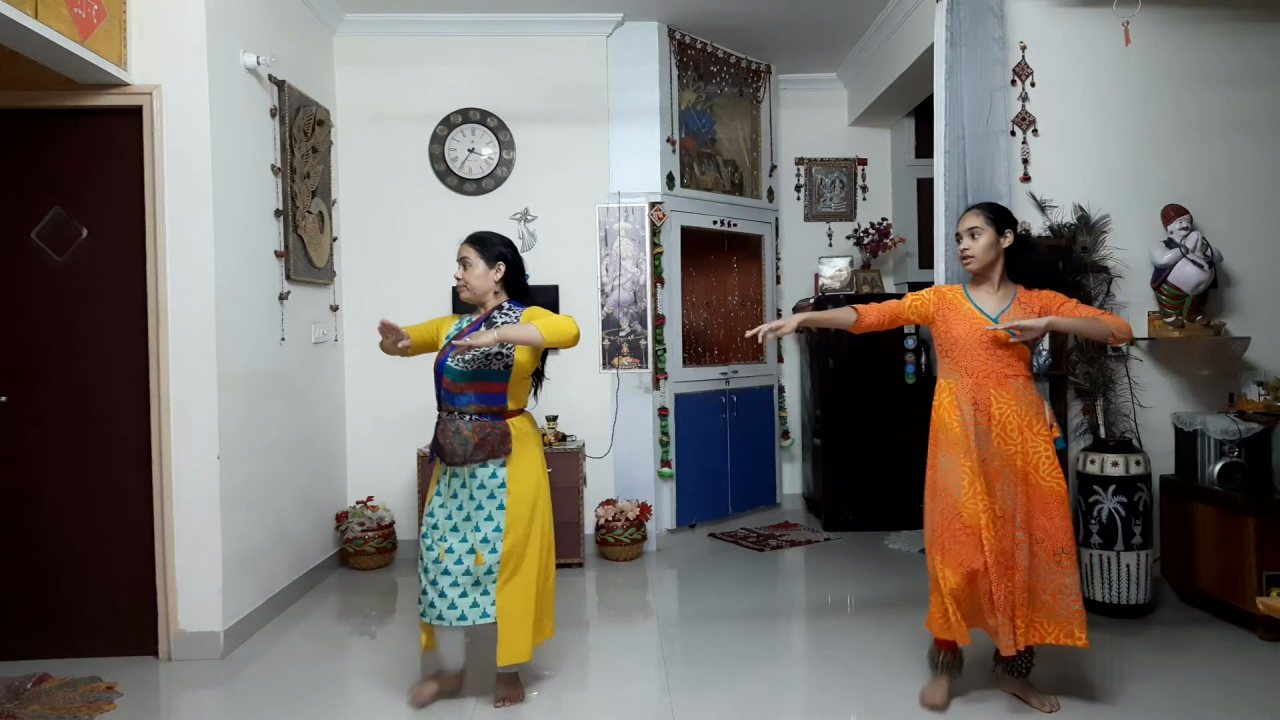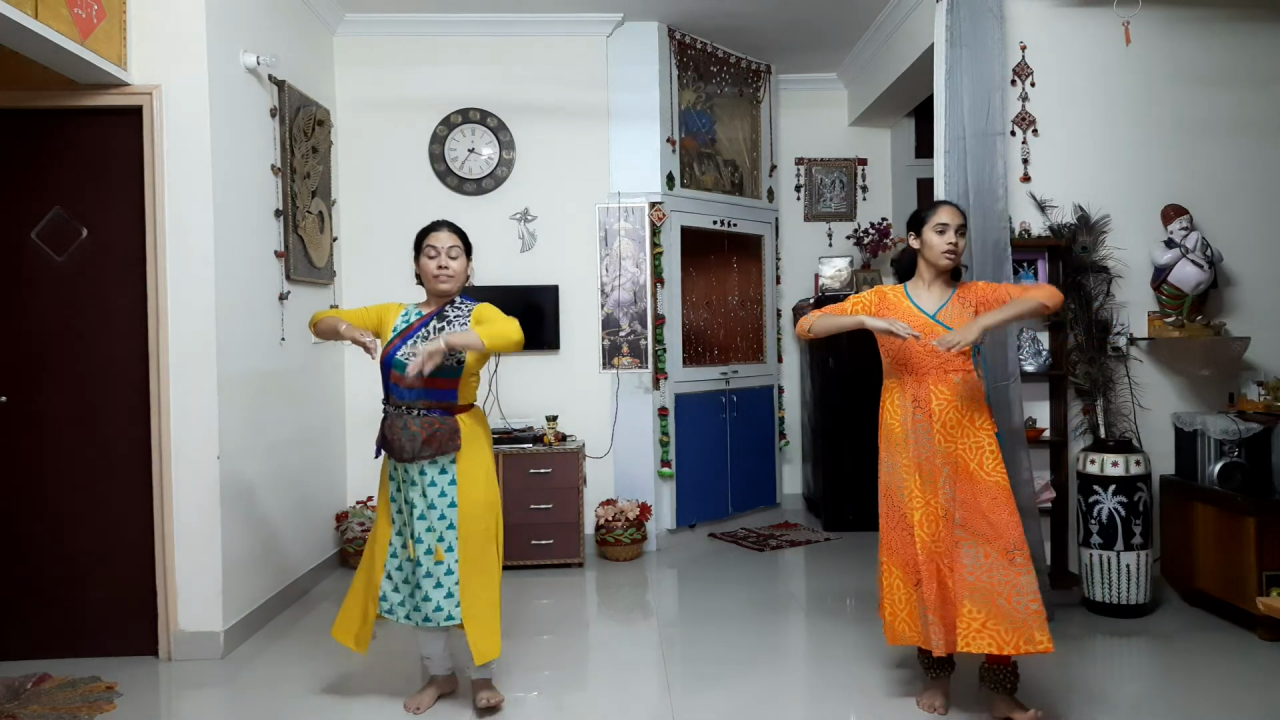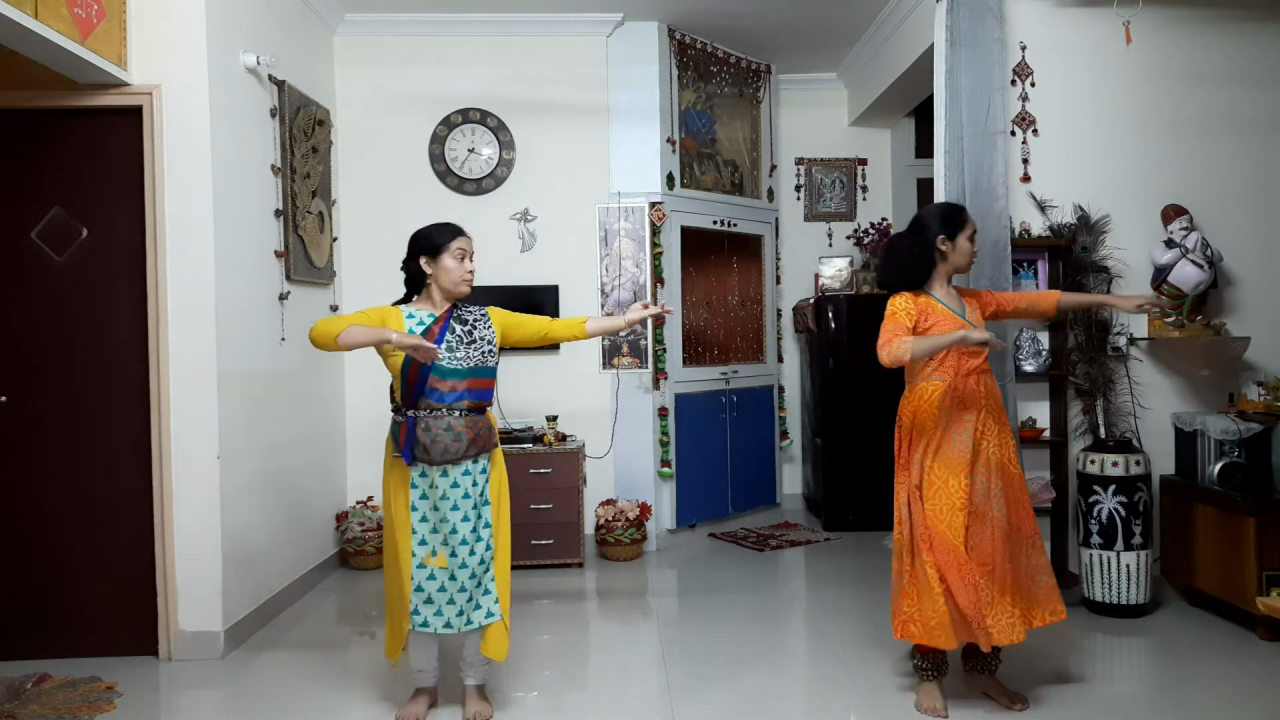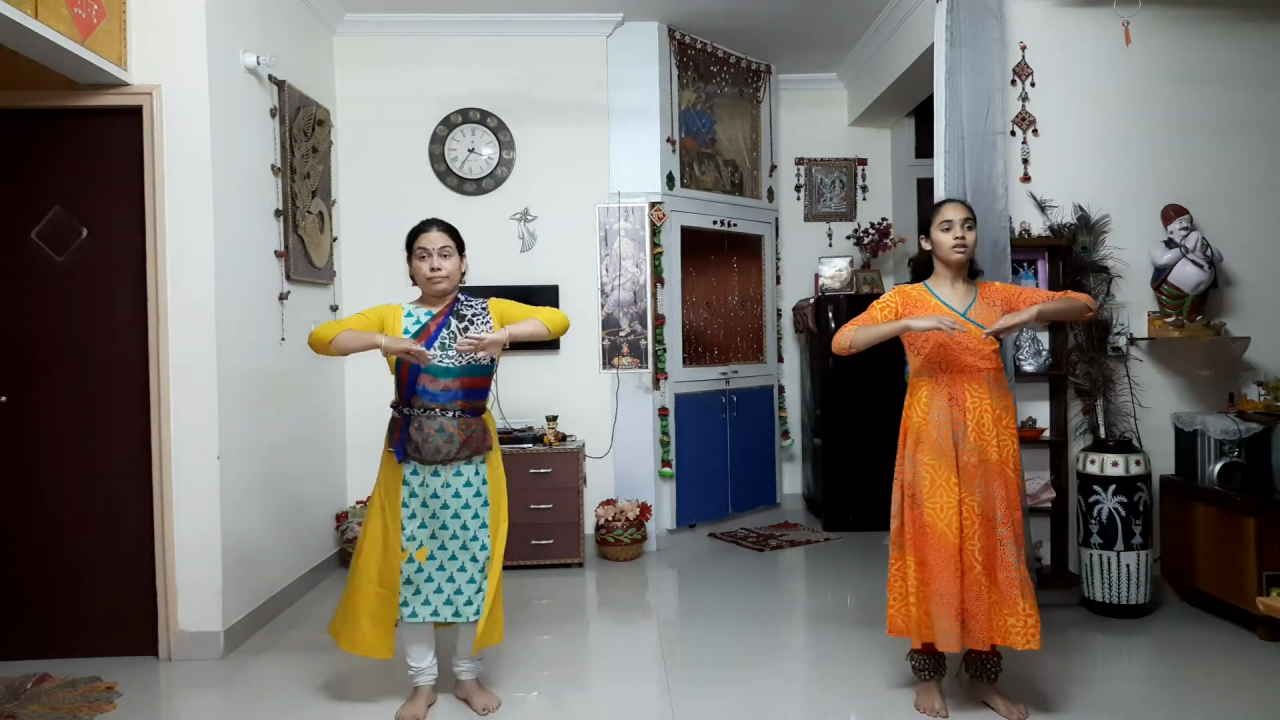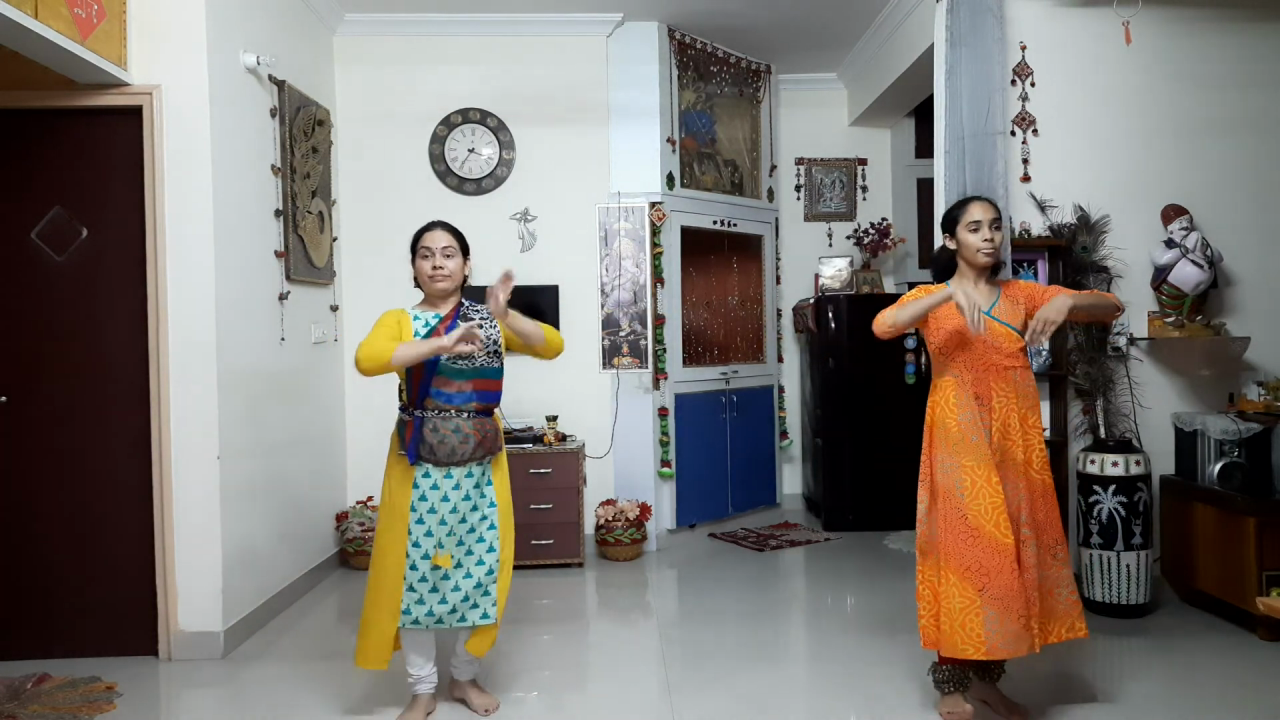
dt=1s
person 1, frame 1
left shoulder: (1040, 301)
right shoulder: (939, 300)
left elbow: (1120, 331)
right elbow: (868, 316)
left wrist: (1049, 324)
right wrist: (803, 318)
left hip: (1022, 438)
right hip: (960, 438)
left knee: (1031, 545)
right knee: (960, 550)
left ankle: (1014, 670)
right ankle: (945, 662)
person 1, frame 2
left shoulder: (977, 296)
right shoulder: (882, 299)
left elbow: (1050, 296)
right elbow: (806, 326)
left wrist: (981, 326)
right wrist: (866, 321)
left hip: (968, 436)
right hip: (908, 439)
left knee: (989, 546)
right knee: (918, 549)
right ankle: (936, 673)
person 1, frame 3
left shoulder: (974, 299)
right shoulder: (907, 303)
left elbow: (1039, 301)
right elbow: (889, 353)
left wrist: (1108, 300)
right wrist: (963, 336)
left hip: (985, 435)
right hip: (937, 438)
left knee: (996, 542)
right knee: (943, 548)
left ankle: (981, 668)
right ankle: (929, 674)
person 1, frame 4
left shoulder: (998, 295)
right shoulder: (905, 298)
left elbow: (1085, 305)
right elbow: (841, 341)
left wrist: (1031, 312)
right wrist: (908, 323)
left hip: (990, 434)
right hip: (932, 435)
left knee: (991, 549)
right knee: (932, 546)
left ankle: (983, 677)
right ankle: (927, 675)
person 1, frame 5
left shoulder: (1023, 294)
right shoulder: (933, 297)
left elbow: (1113, 307)
right elbow: (882, 325)
left wrist: (1067, 301)
right wrist: (948, 294)
left hip: (1018, 438)
right hip: (958, 438)
left knee: (1017, 549)
right knee: (962, 549)
left ankle: (986, 676)
person 2, frame 1
left shoulder: (526, 320)
right shoulder: (451, 327)
left elbow: (569, 331)
right elbow: (403, 343)
left wrist: (496, 335)
right wrist: (392, 337)
left hip: (506, 462)
right hip: (454, 464)
left knee: (505, 563)
right knee: (441, 561)
left ankle: (508, 670)
right ankle: (449, 670)
person 2, frame 2
left shoulder: (477, 315)
right shoulder: (392, 315)
left elbow: (514, 335)
right elbow: (320, 321)
left wrist: (444, 341)
right wrist: (347, 329)
left hip: (458, 458)
right hip: (404, 461)
left knee: (466, 561)
right knee: (411, 564)
left ankle: (482, 675)
right ankle: (439, 674)
person 2, frame 3
left shoulder: (489, 321)
right shoulder: (390, 319)
left elbow: (558, 328)
right elbow: (321, 333)
left wrist: (626, 320)
right wrist: (390, 338)
left hip: (475, 463)
right hip: (414, 465)
left knee: (478, 565)
right knee: (419, 568)
person 2, frame 4
left shoulder: (490, 311)
right shoulder: (390, 317)
left elbow: (557, 320)
right elbow: (320, 338)
left wrist: (501, 336)
right wrist: (384, 343)
left hip: (471, 462)
right hip: (412, 463)
left knee: (472, 563)
right knee: (413, 567)
left ankle: (468, 676)
person 2, frame 5
left shoulder: (491, 319)
right shoulder: (398, 320)
left elbow: (552, 346)
right elbow: (366, 360)
left wrist: (507, 315)
right wrist: (442, 343)
left hip: (479, 466)
right hip: (419, 466)
left knee: (479, 569)
right knee: (418, 572)
left ankle: (465, 677)
